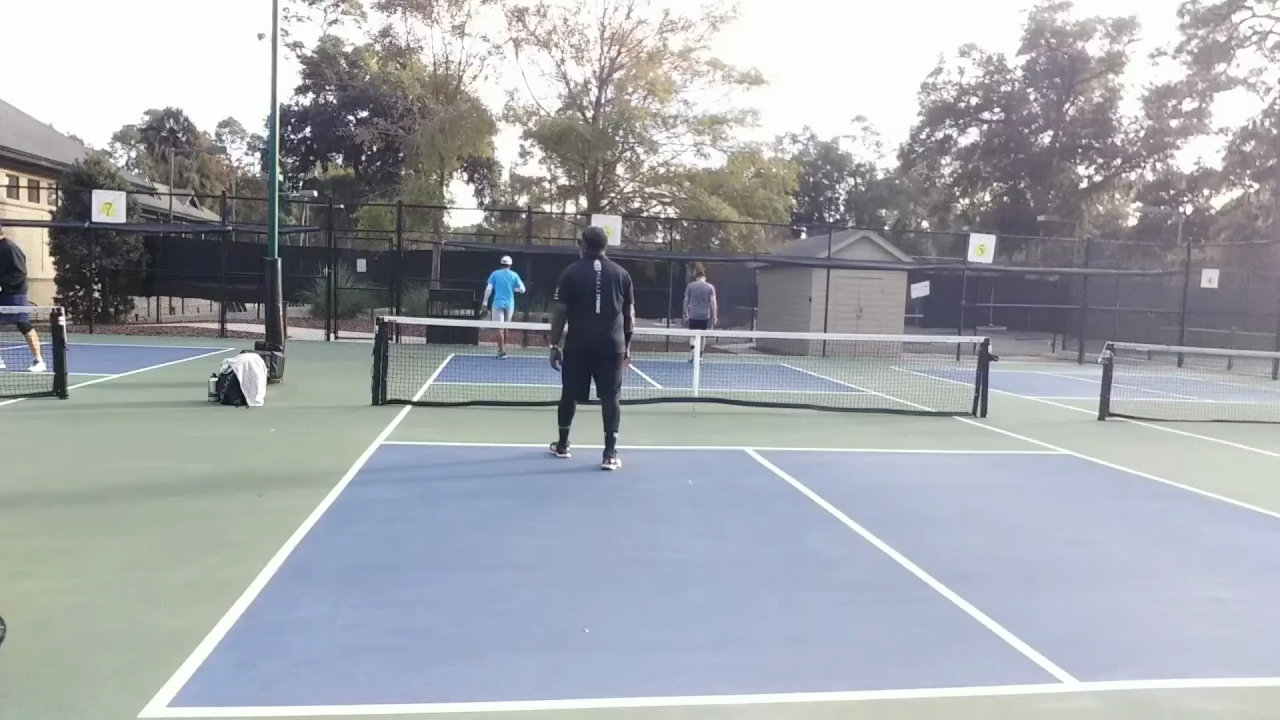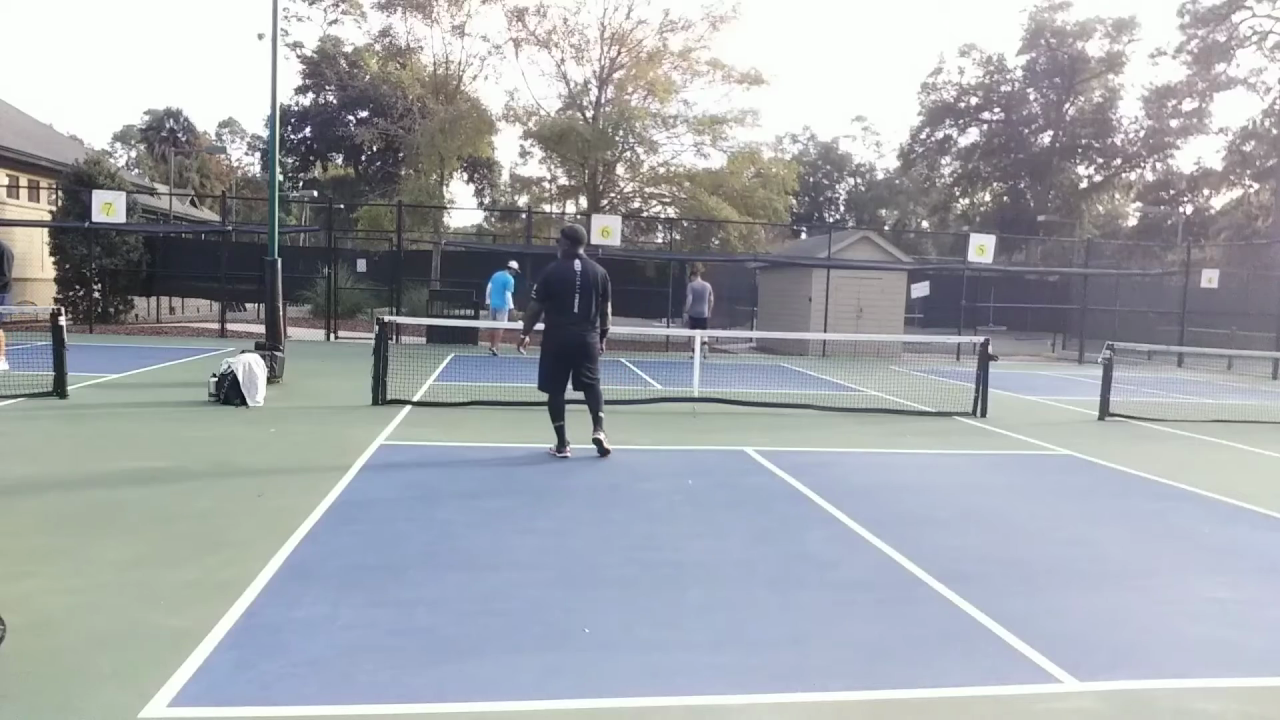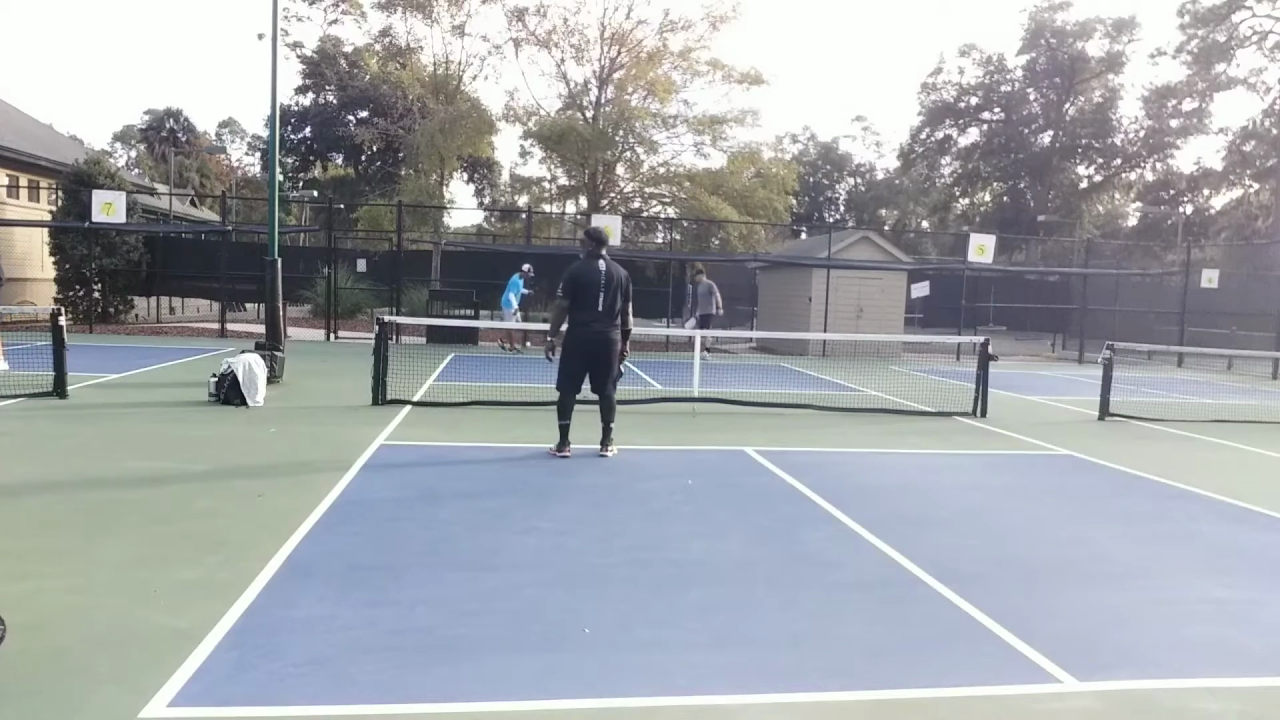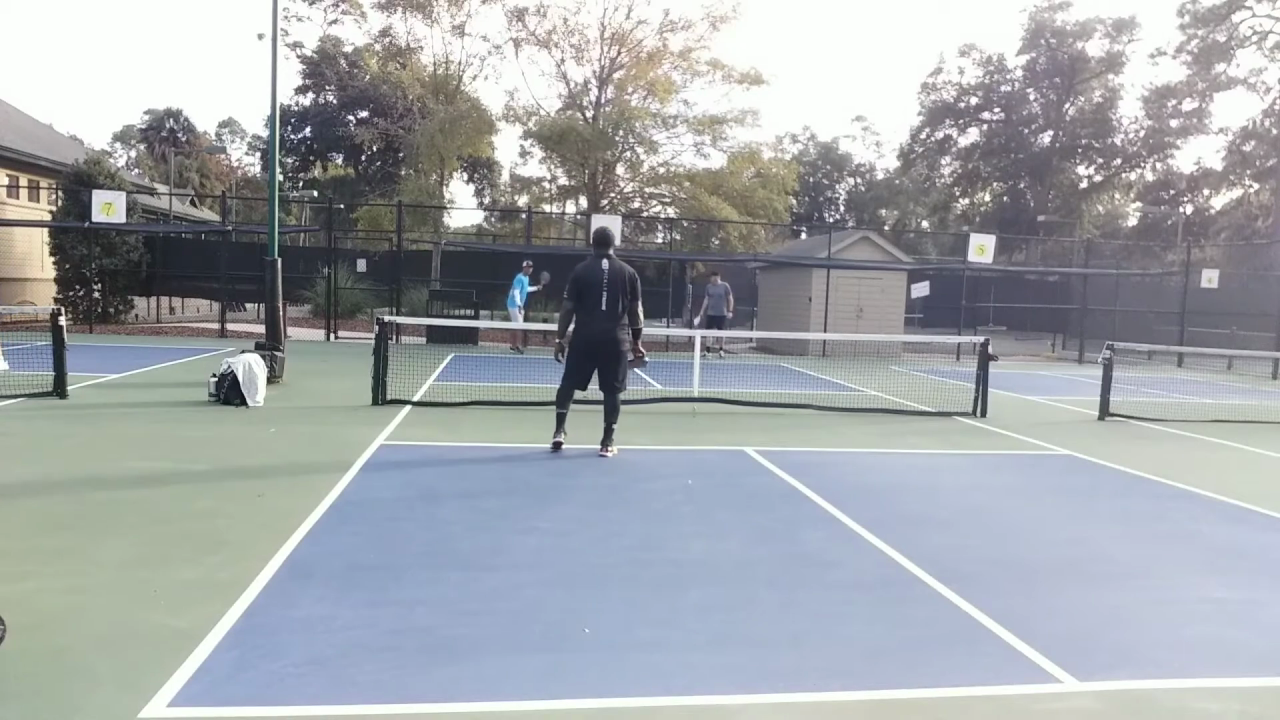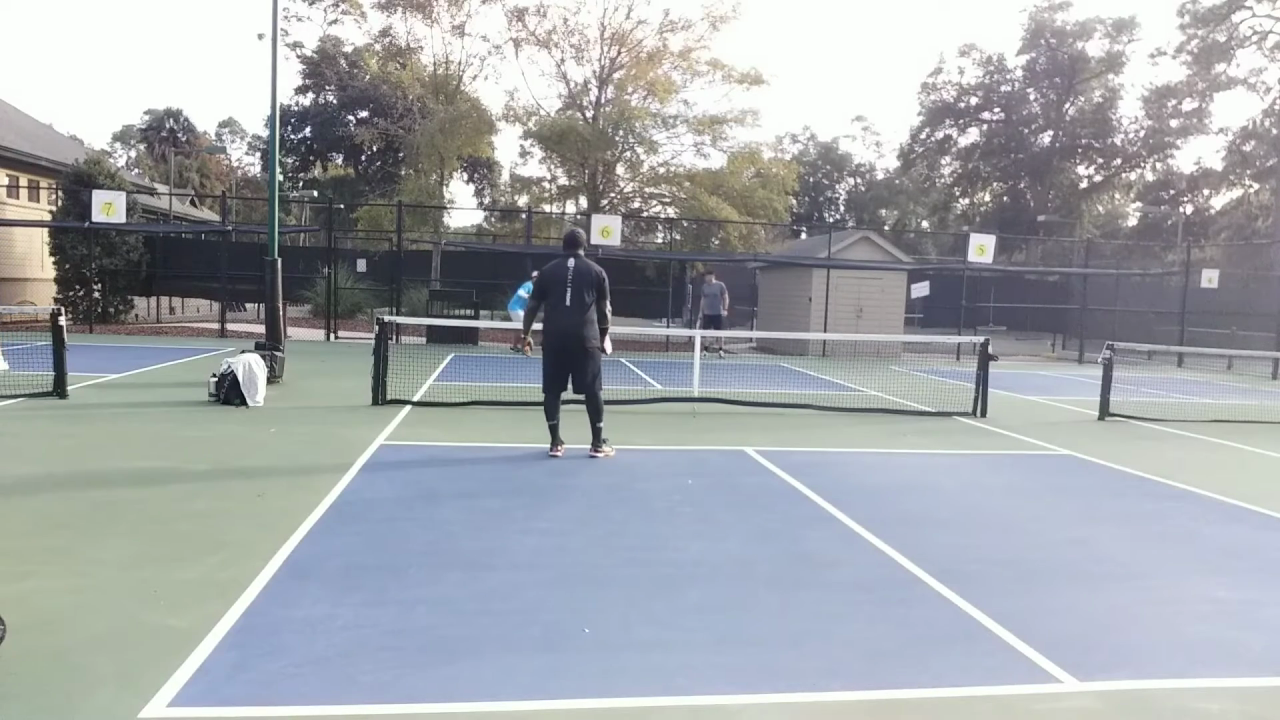
dt=0.7s
person 1, frame 1
left shoulder: (571, 273)
right shoulder: (621, 273)
left elbow: (560, 313)
right elbow: (629, 314)
left wrist: (555, 345)
right wrist: (626, 345)
left hip: (578, 344)
right hip: (611, 344)
left knee: (570, 395)
right knee: (610, 396)
left ankle: (562, 445)
right ankle: (610, 453)
person 1, frame 2
left shoulder: (552, 271)
right shoulder: (599, 272)
left elbow: (535, 308)
right elbow: (606, 311)
left wrist: (524, 334)
right wrist: (602, 338)
left hip: (556, 341)
right hip: (587, 340)
left knee: (556, 391)
right knee: (591, 385)
left ankle: (562, 444)
right ankle: (598, 431)
person 1, frame 3
left shoulder: (576, 270)
right shoulder: (621, 273)
left elbow: (561, 307)
right elbow: (627, 312)
left wrist: (552, 337)
right wrist: (625, 342)
left hip: (578, 339)
right hip: (609, 340)
left knee: (567, 390)
right knee: (606, 391)
left ankle: (563, 443)
right ankle: (606, 443)
person 1, frame 4
left shoulder: (580, 271)
right shoulder: (629, 273)
left elbow: (567, 308)
right elbow: (636, 311)
left wrist: (560, 339)
right wrist: (636, 341)
left hip: (584, 338)
right hip: (616, 340)
left knee: (568, 384)
right knee: (612, 391)
left ankle: (559, 431)
right ankle: (607, 443)
person 1, frame 5
left shoulder: (548, 271)
right shoulder: (596, 271)
left elbow: (532, 307)
right elbow: (605, 310)
left wrist: (525, 335)
right wrist: (603, 338)
left hip: (554, 336)
right hip: (585, 337)
left knee: (552, 390)
right knee: (592, 390)
left ankle: (556, 442)
right ankle: (598, 444)
